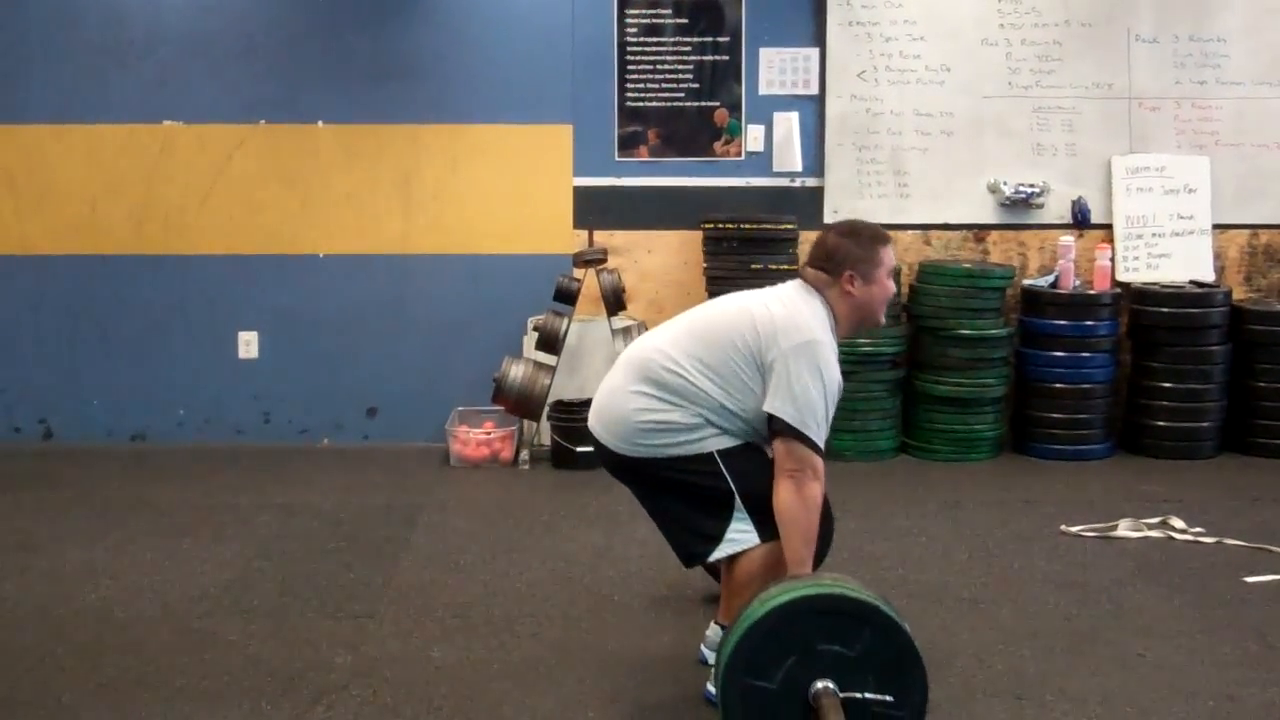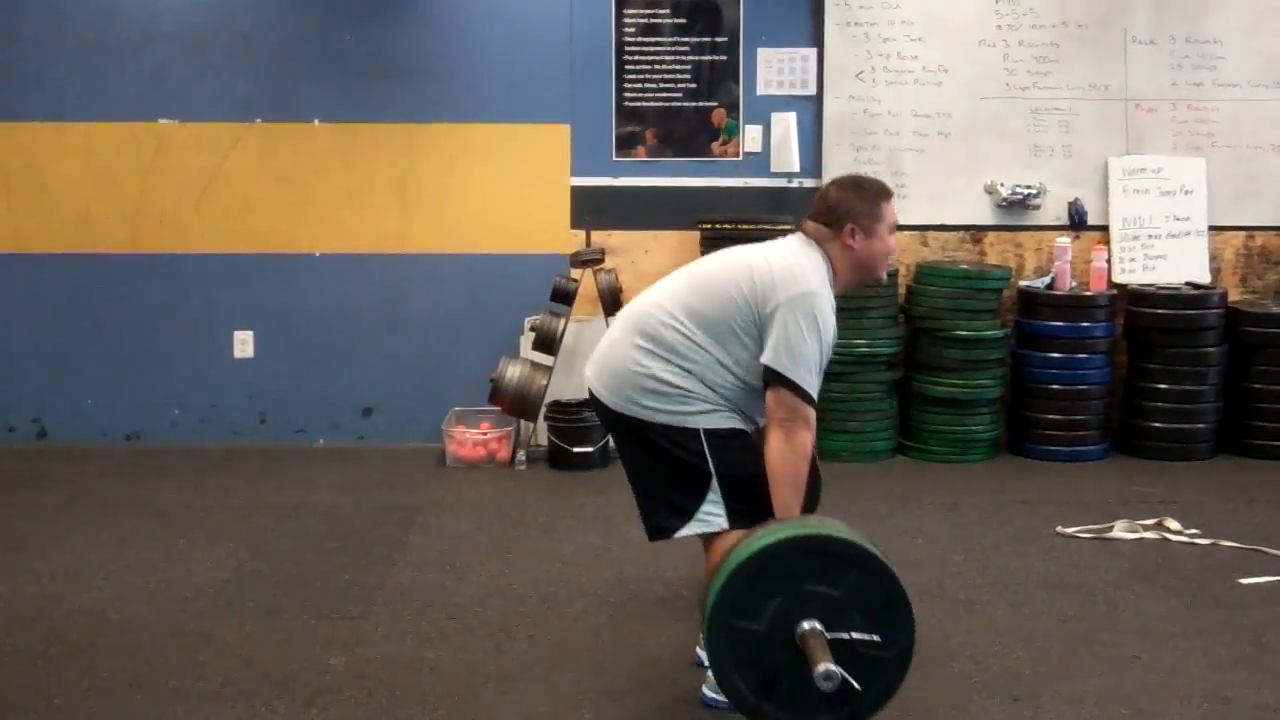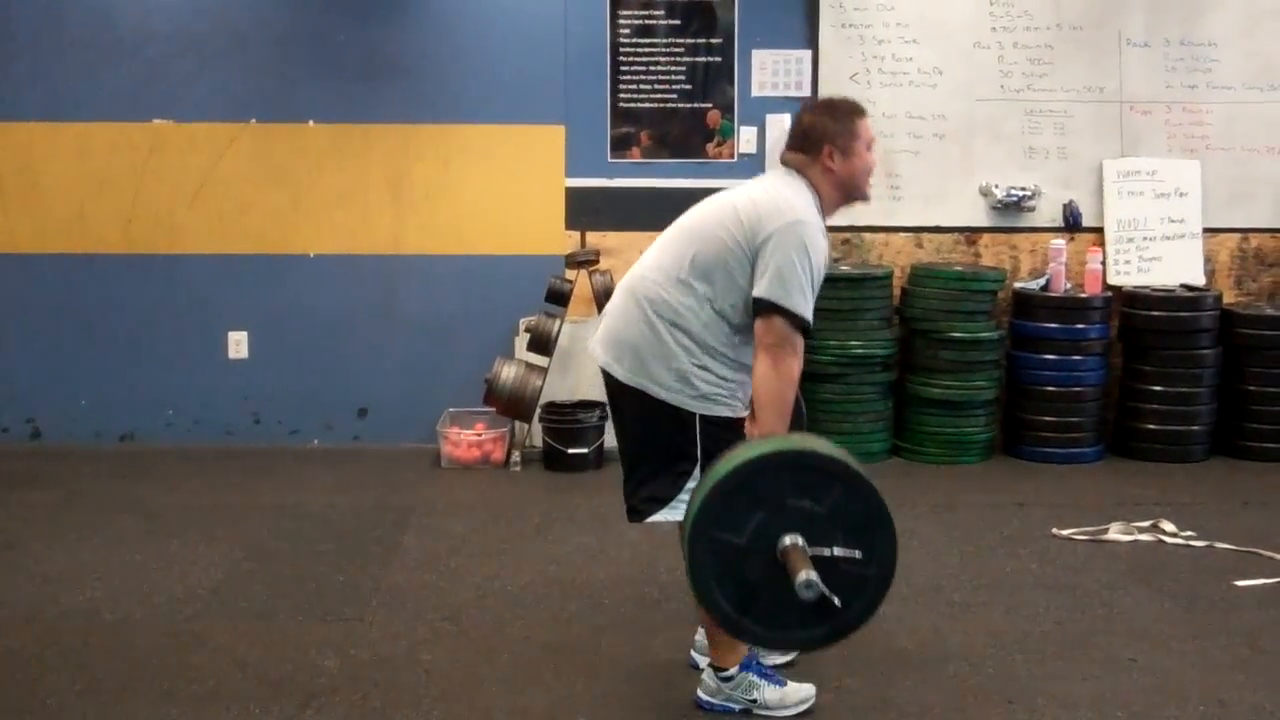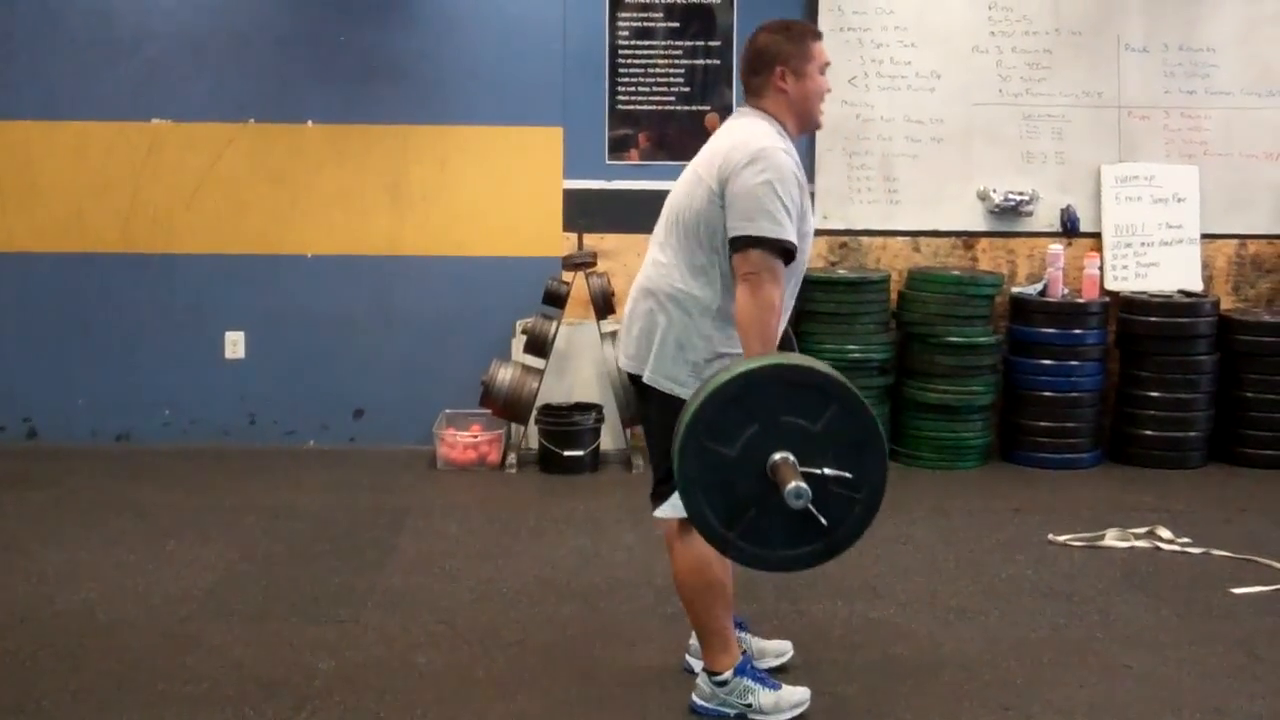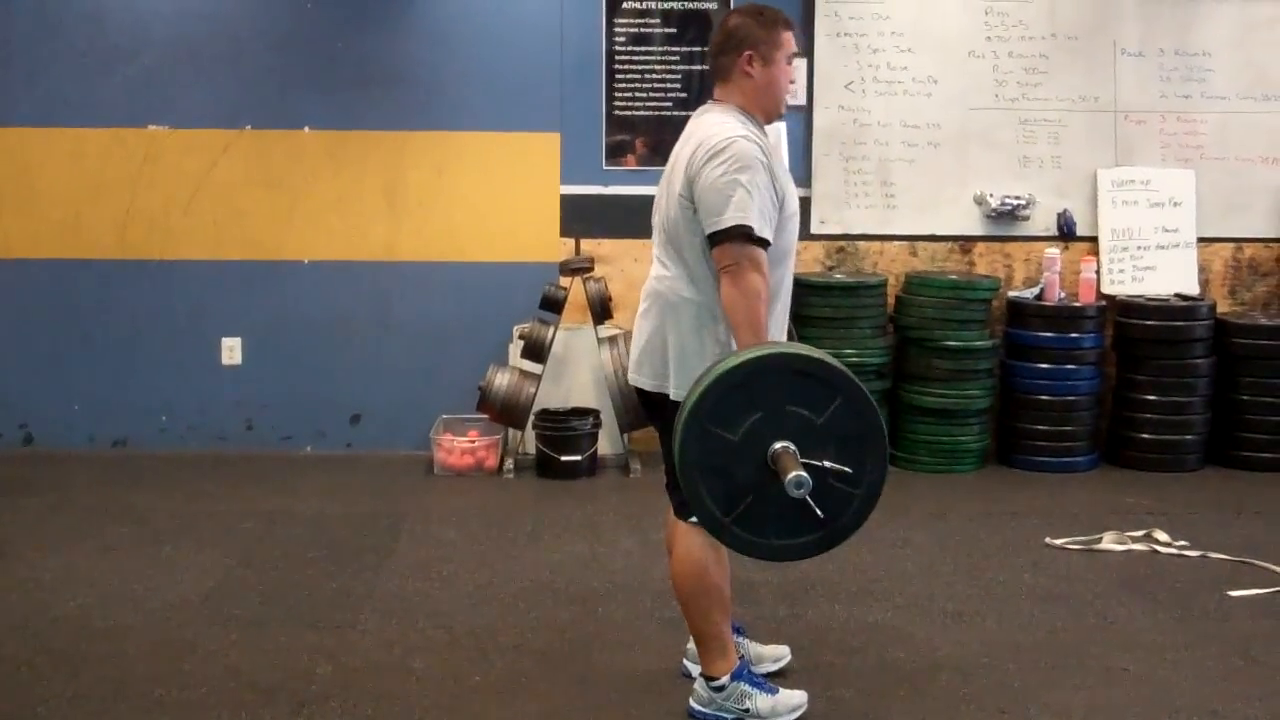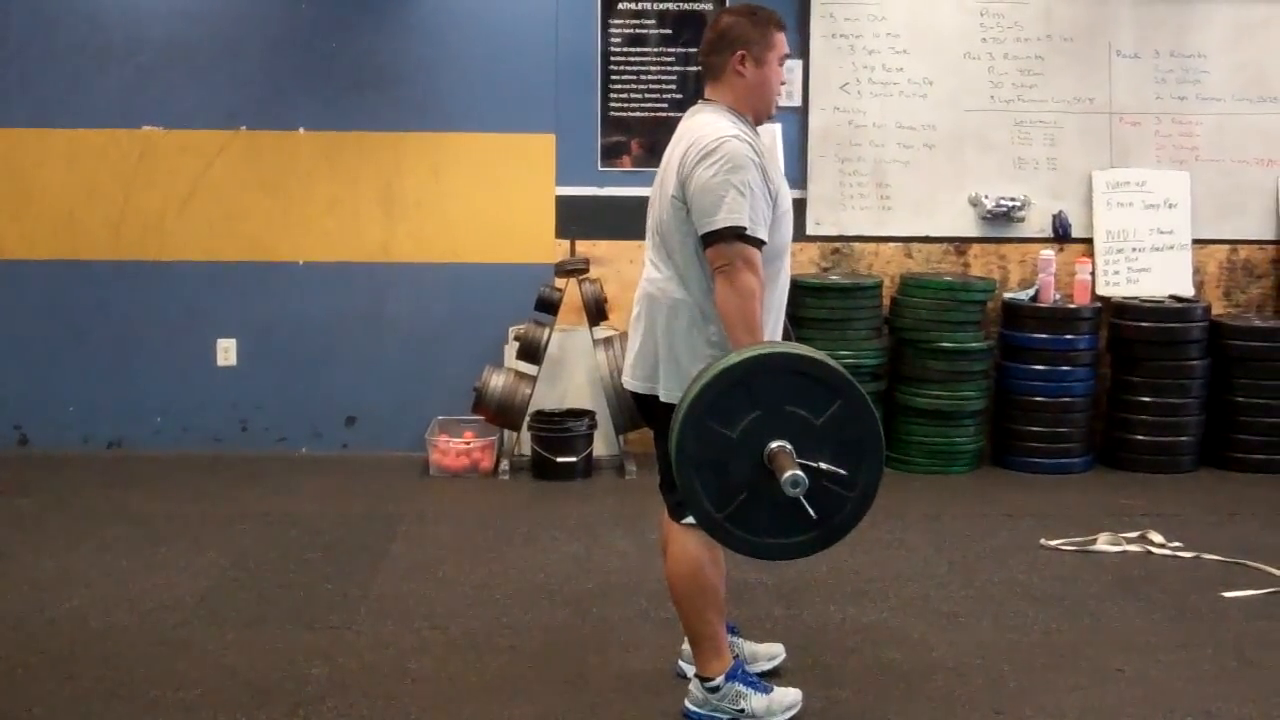
dt=0.2s
person 1, frame 1
left shoulder: (793, 310)
right shoulder: (808, 341)
right elbow: (799, 475)
left hip: (637, 412)
right hip: (650, 428)
left knee: (772, 504)
right knee: (775, 521)
left ankle: (728, 631)
person 1, frame 2
left shoulder: (793, 265)
right shoulder: (806, 294)
right elbow: (791, 425)
left hip: (640, 374)
right hip: (652, 389)
left knee: (745, 504)
right knee: (750, 515)
person 1, frame 3
left shoulder: (779, 198)
right shoulder: (796, 224)
left elbow: (765, 345)
right elbow: (778, 352)
left wrist: (750, 416)
left hip: (655, 345)
right hip: (664, 359)
left ankle: (722, 632)
person 1, frame 4
left shoulder: (749, 140)
right shoulder: (767, 157)
right elbow: (758, 281)
left hip: (680, 341)
right hip: (691, 353)
left ankle: (718, 635)
person 1, frame 5
left shoulder: (715, 131)
right shoulder: (734, 145)
right elbow: (739, 270)
left hip: (689, 353)
right hip: (702, 361)
right knee: (703, 514)
left ankle: (716, 639)
person 1, frame 6
left shoulder: (707, 133)
right shoulder: (727, 145)
right elbow: (733, 271)
left hip: (688, 356)
right hip: (697, 364)
left knee: (701, 511)
right knee: (698, 516)
left ankle: (712, 639)
